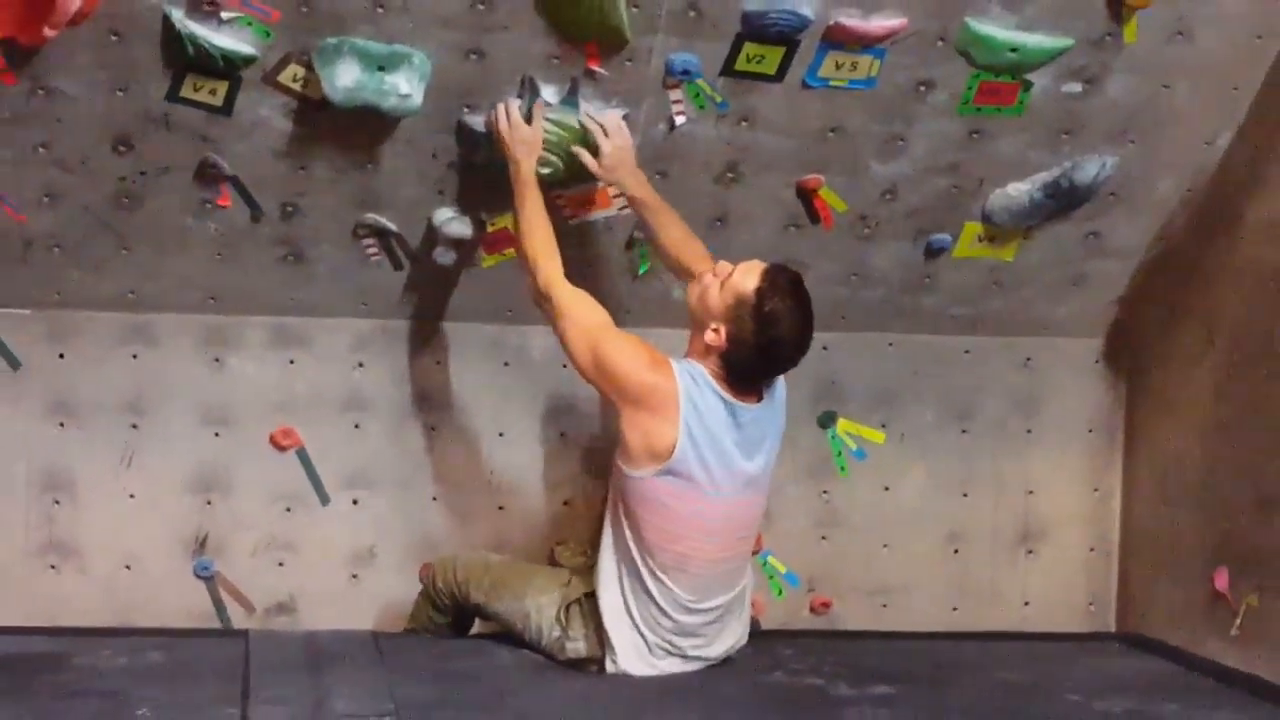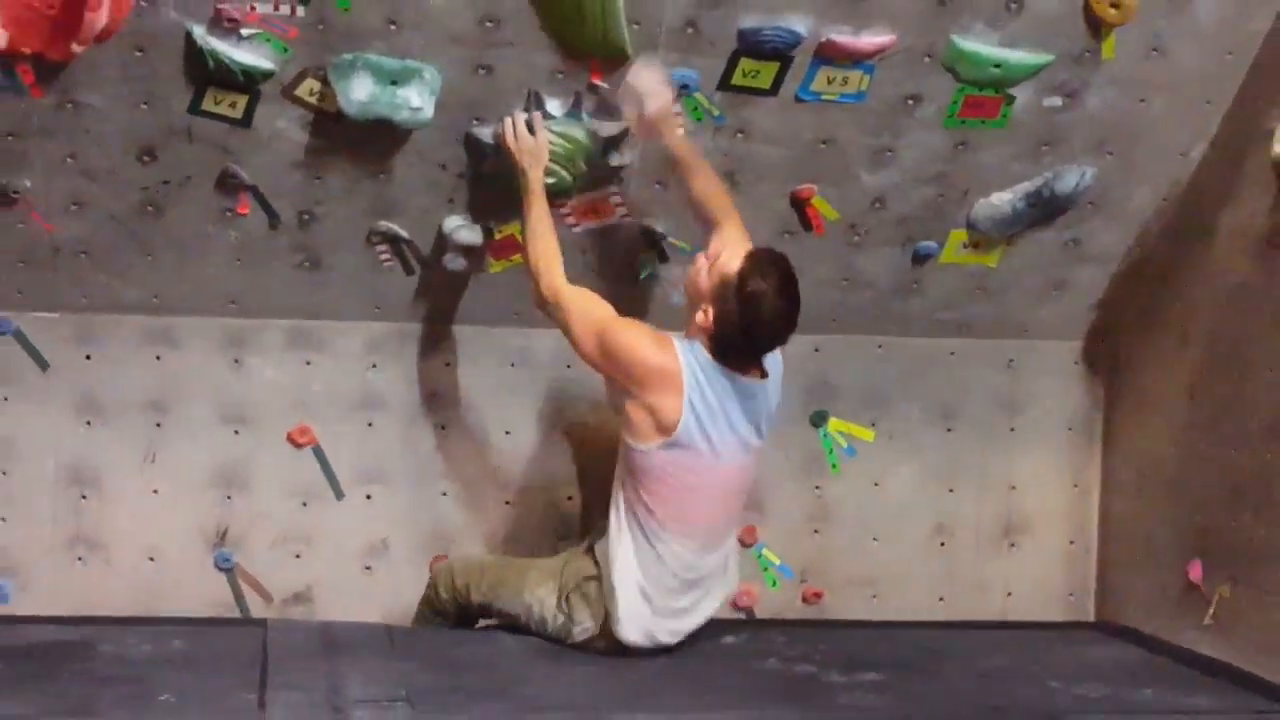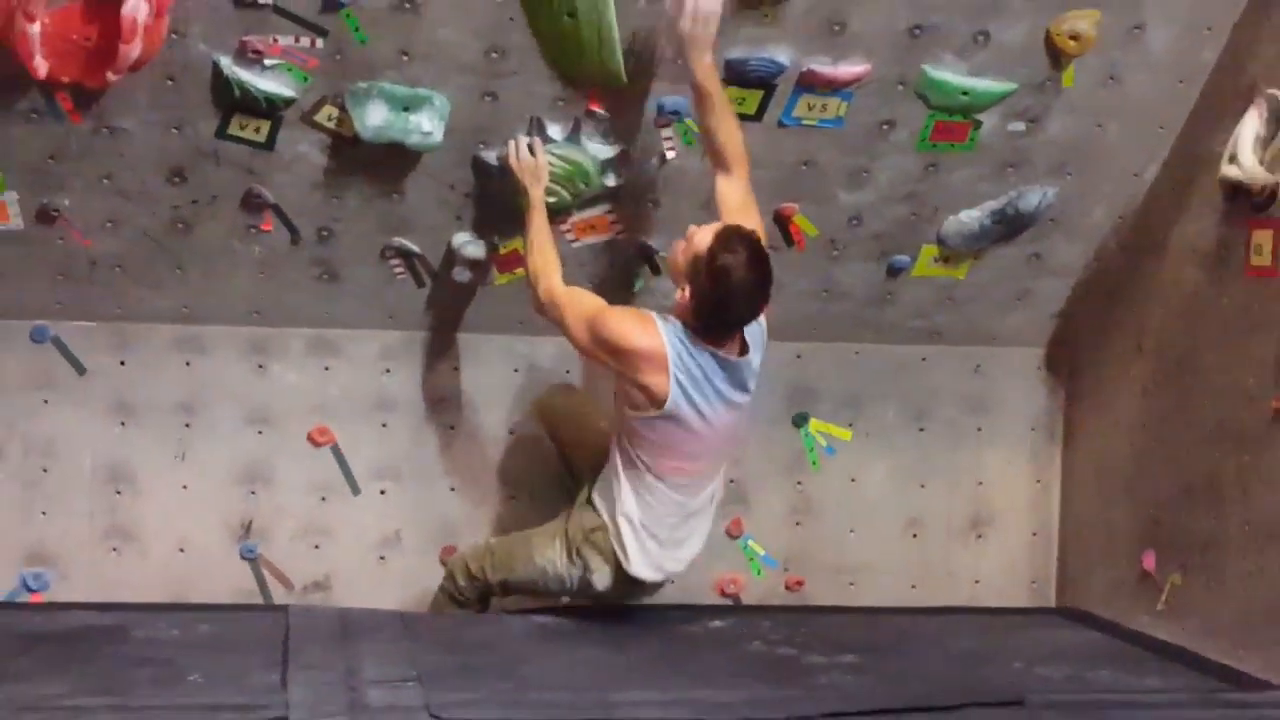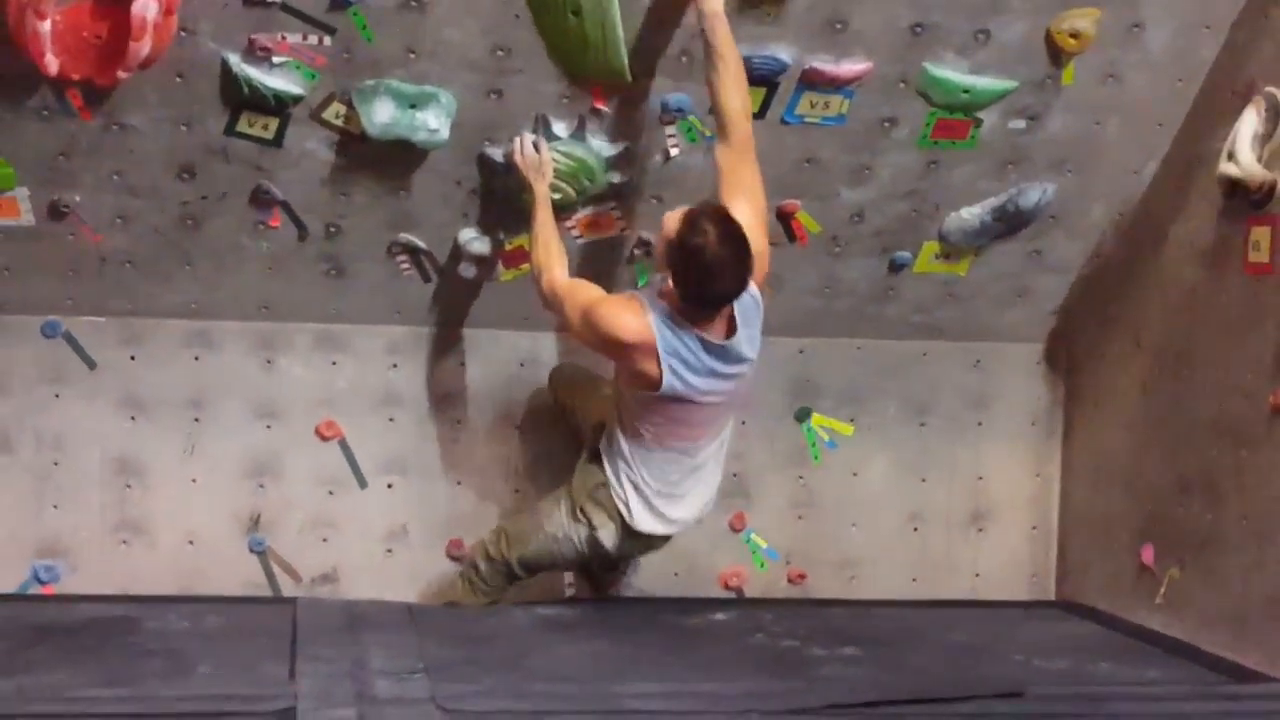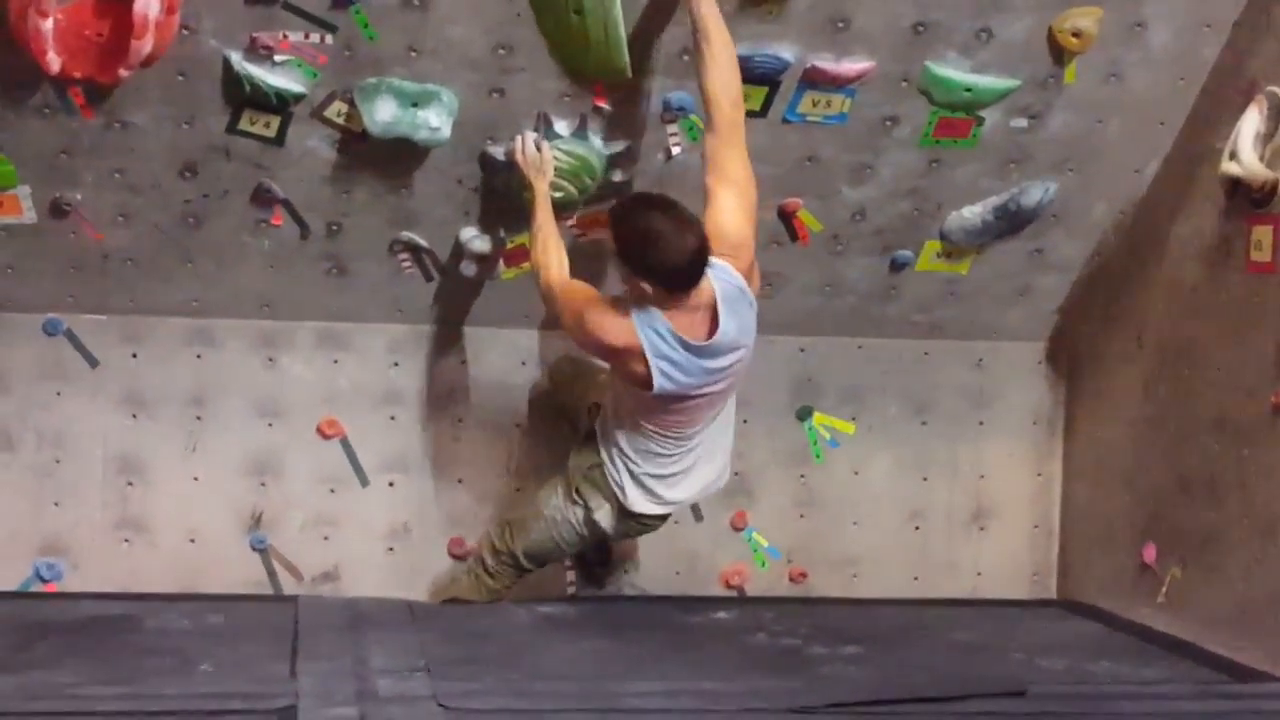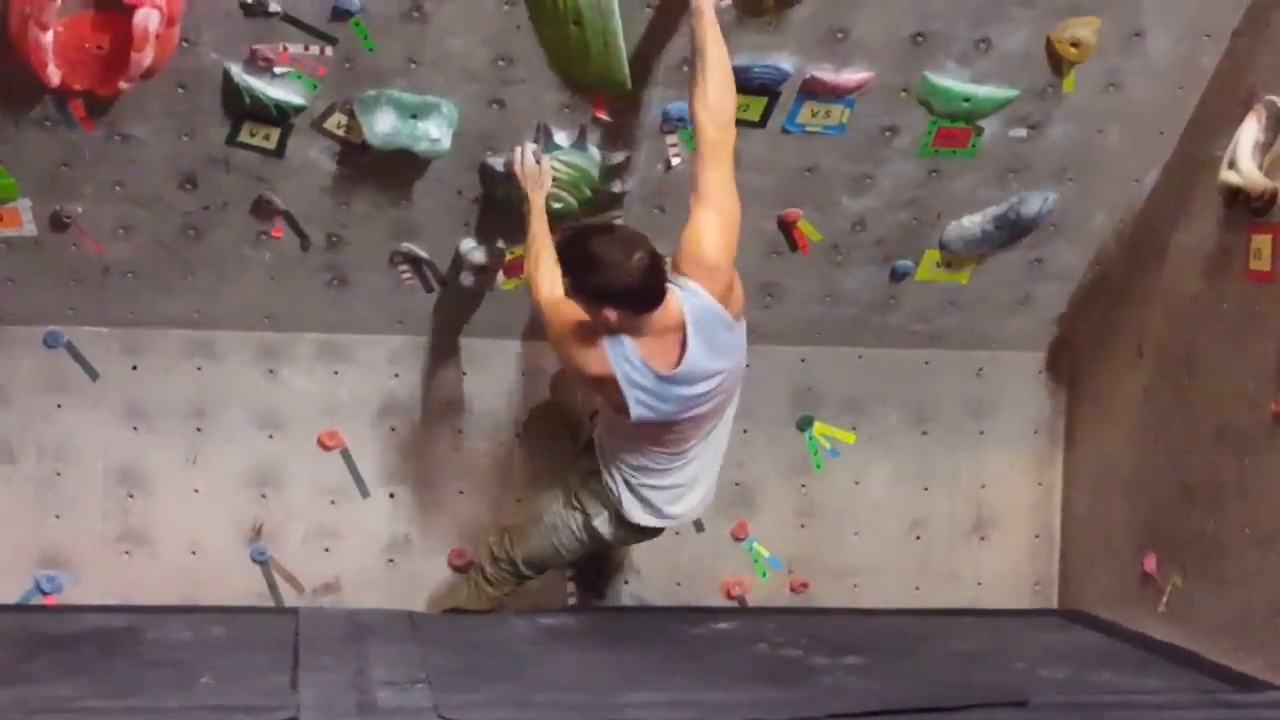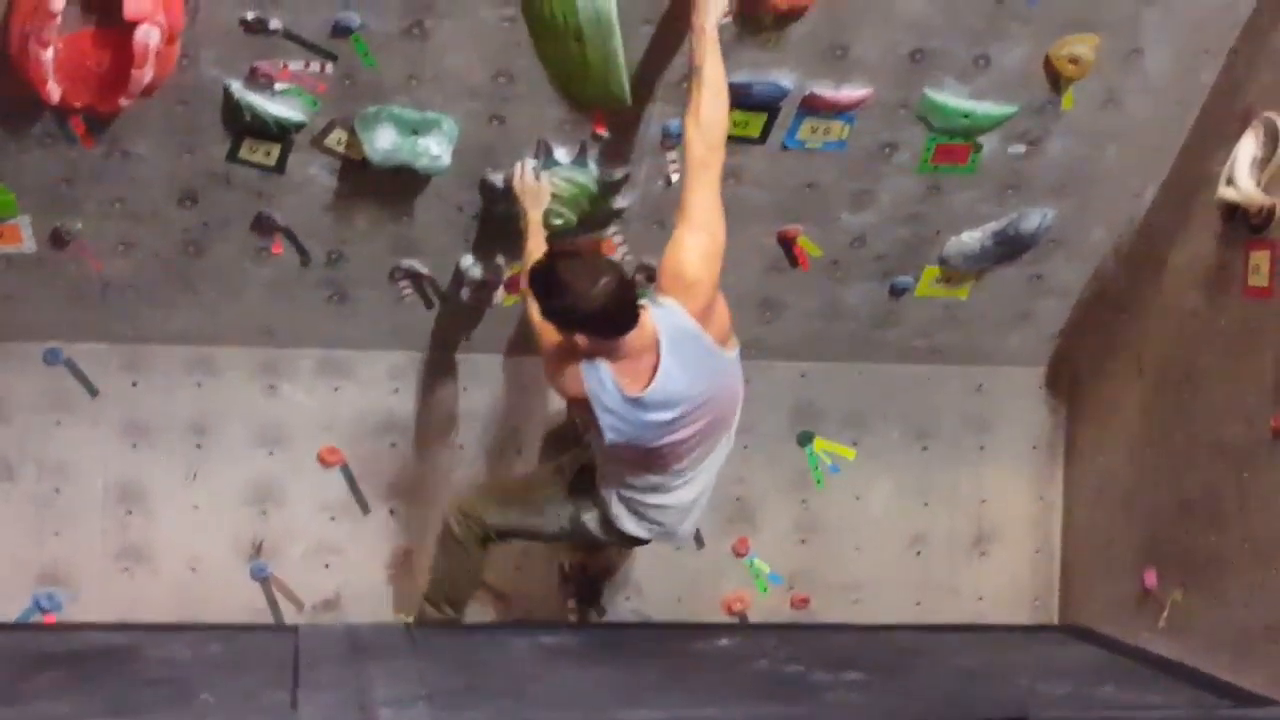
dt=0.2s
person 1, frame 1
left shoulder: (657, 390)
right shoulder: (768, 386)
left elbow: (549, 285)
right elbow: (696, 267)
right wrist: (630, 178)
left hip: (635, 650)
right hip: (721, 638)
left knee: (446, 579)
person 1, frame 2
left shoulder: (661, 369)
right shoulder: (765, 358)
left elbow: (553, 289)
right elbow: (727, 220)
left wrist: (533, 172)
right wrist: (670, 134)
left hip: (633, 618)
right hip: (701, 598)
left knee: (449, 581)
person 1, frame 3
left shoulder: (648, 348)
right shoulder: (749, 318)
left elbow: (549, 294)
right elbow: (733, 170)
left wrist: (534, 193)
right wrist: (702, 62)
left hip: (624, 558)
right hip: (675, 538)
left knee: (463, 574)
right knee: (557, 402)
right ankle: (593, 507)
person 1, frame 4
left shoulder: (637, 332)
right shoulder: (748, 278)
left elbow: (552, 284)
right elbow: (736, 138)
left wrist: (539, 189)
left hip: (632, 515)
right hip: (682, 489)
left knee: (486, 564)
right knee: (567, 380)
right ankle: (601, 563)
person 1, frame 5
left shoulder: (622, 334)
right shoulder: (735, 264)
left elbow: (551, 281)
right elbow: (727, 124)
left wrist: (539, 188)
left hip: (630, 496)
right hip: (685, 471)
left knee: (498, 557)
right knee: (566, 375)
right ankle: (596, 548)
person 1, frame 6
left shoulder: (598, 360)
right shoulder: (715, 282)
left elbow: (546, 294)
right elbow: (716, 137)
left wrist: (536, 198)
left hip: (630, 508)
right hip: (687, 484)
left knee: (499, 563)
right knee: (565, 390)
right ankle: (596, 549)
person 1, frame 7
left shoulder: (576, 379)
right shoulder: (693, 303)
left elbow: (538, 311)
right elbow: (705, 156)
left wrist: (533, 214)
left hip: (629, 515)
right hip: (685, 499)
left knee: (468, 519)
left ankle: (436, 623)
